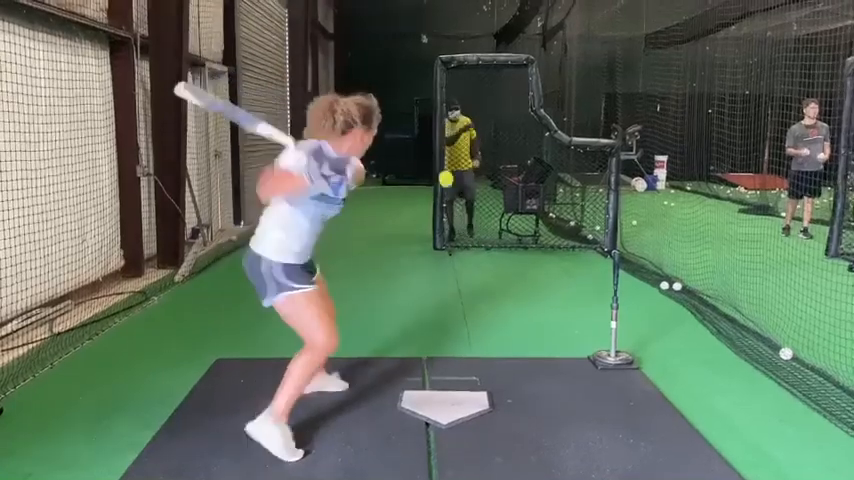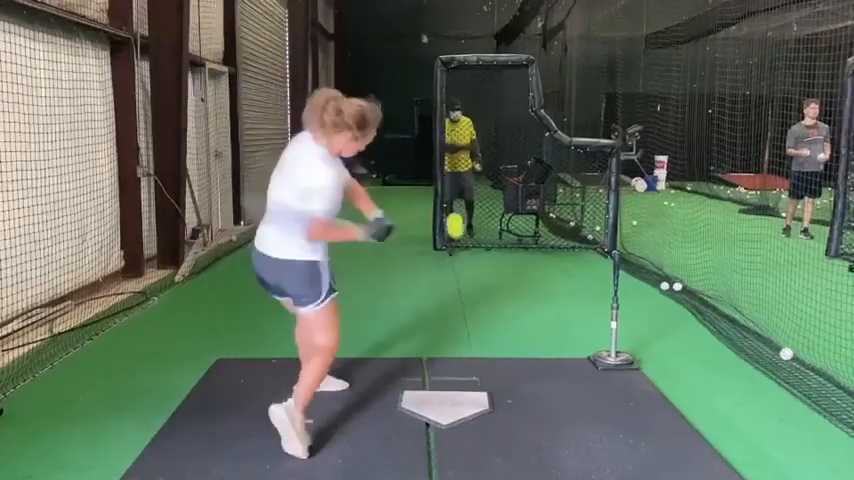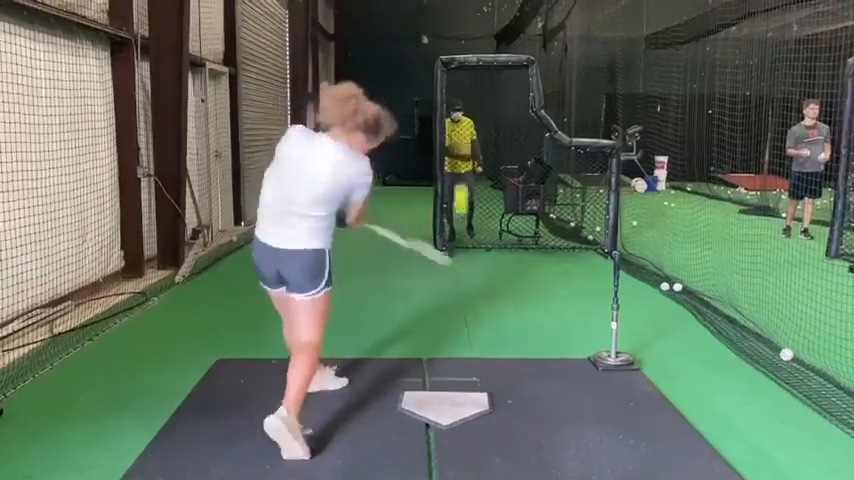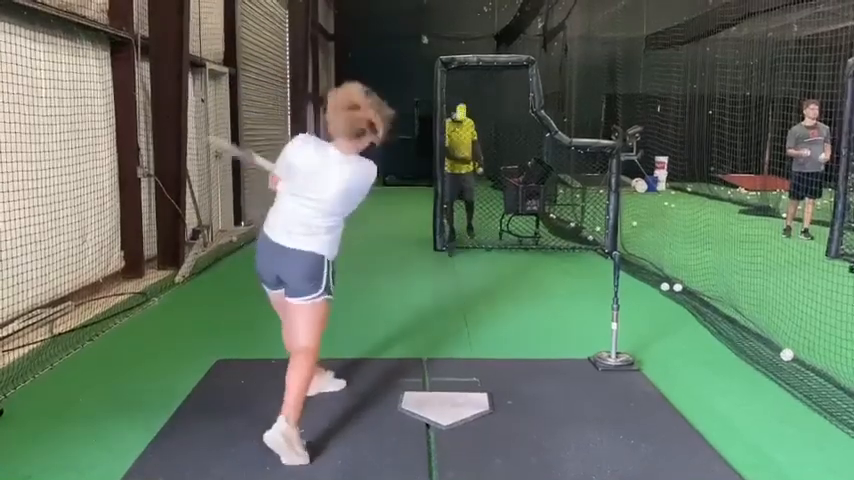
dt=0.1s
person 1, frame 1
left shoulder: (339, 154)
right shoulder: (302, 154)
left elbow: (355, 175)
right elbow: (266, 189)
left wrist: (343, 169)
right wrist: (313, 176)
left hip: (295, 256)
right hip: (274, 262)
left knee: (318, 318)
right knee: (325, 341)
left ankle: (312, 376)
right ankle: (274, 419)
person 1, frame 2
left shoulder: (307, 142)
right shoulder: (310, 162)
left elbow: (349, 184)
right elbow: (314, 233)
left wrist: (373, 212)
right wrist: (363, 232)
left hip: (268, 256)
right hip: (299, 263)
left knee: (312, 322)
right knee: (324, 344)
left ankle: (315, 377)
right ankle: (294, 410)
person 1, frame 3
left shoulder: (294, 135)
right shoulder: (360, 169)
right elbow: (354, 217)
left hip: (264, 247)
right hip: (307, 255)
left knee: (294, 322)
right knee: (307, 341)
left ankle: (313, 373)
right ankle: (287, 414)
person 1, frame 4
left shoulder: (300, 146)
right shoulder: (365, 171)
left elbow: (276, 182)
left hip: (269, 248)
right hip: (310, 260)
left knee: (293, 326)
right knee: (304, 345)
left ankle: (311, 377)
right ankle: (287, 424)
person 2, frame 1
left shoulder: (824, 127)
right shoulder: (795, 129)
left elbow: (827, 145)
right elbow: (788, 150)
left wrist: (826, 155)
right wrist: (799, 152)
left hip: (816, 170)
right hip: (798, 169)
left knee: (810, 199)
right knee: (793, 199)
left ankle: (805, 228)
right ankle: (787, 225)
person 2, frame 2
left shoulder: (824, 128)
right shoulder: (795, 129)
left elbow: (827, 145)
right elbow: (788, 150)
left wrist: (826, 155)
right wrist: (799, 152)
left hip: (816, 170)
right hip: (799, 170)
left knee: (810, 200)
right knee: (794, 200)
left ankle: (805, 229)
right ankle: (787, 226)
person 2, frame 3
left shoulder: (824, 129)
right shoulder: (795, 130)
left elbow: (827, 146)
right elbow: (788, 150)
left wrist: (827, 155)
right wrist: (799, 153)
left hip: (817, 170)
right hip: (799, 170)
left knee: (810, 200)
right knee: (794, 200)
left ankle: (805, 229)
right ankle: (787, 226)
person 2, frame 4
left shoulder: (824, 129)
right shoulder: (795, 130)
left elbow: (827, 146)
right elbow: (789, 151)
left wrist: (827, 156)
right wrist: (799, 153)
left hip: (817, 171)
right hip: (799, 171)
left knee: (811, 200)
right knee: (794, 200)
left ankle: (805, 229)
right ankle: (788, 226)
person 3, frame 1
left shoulder: (467, 121)
left elbow: (474, 139)
right elbow: (448, 142)
left wrist: (476, 156)
right wrist: (461, 130)
left hip: (467, 168)
right hip: (450, 169)
left knee: (470, 198)
right knee: (449, 200)
left ankle: (470, 224)
right ankle: (451, 229)
person 3, frame 2
left shoulder: (467, 122)
right shoulder: (444, 126)
left elbow: (473, 140)
right elbow: (447, 148)
left wrist: (477, 159)
right wrist: (463, 147)
left hip: (466, 168)
right hip: (449, 170)
left knee: (469, 199)
right knee: (448, 200)
left ankle: (469, 224)
person 3, frame 3
left shoulder: (469, 122)
right shoulder: (444, 127)
left elbow: (474, 142)
right elbow: (445, 150)
left wrist: (478, 161)
right wrist: (461, 157)
left hip: (467, 169)
right hip: (450, 170)
left knee: (469, 199)
right knee: (448, 201)
left ankle: (470, 225)
right ankle: (451, 229)
person 3, frame 4
left shoulder: (470, 123)
right shoulder: (445, 127)
left elbow: (475, 143)
right elbow: (445, 151)
left wrist: (479, 162)
right wrist: (460, 160)
left hip: (468, 170)
right hip: (450, 171)
left knee: (469, 200)
right knee: (449, 202)
left ankle: (469, 226)
right ankle: (451, 230)
